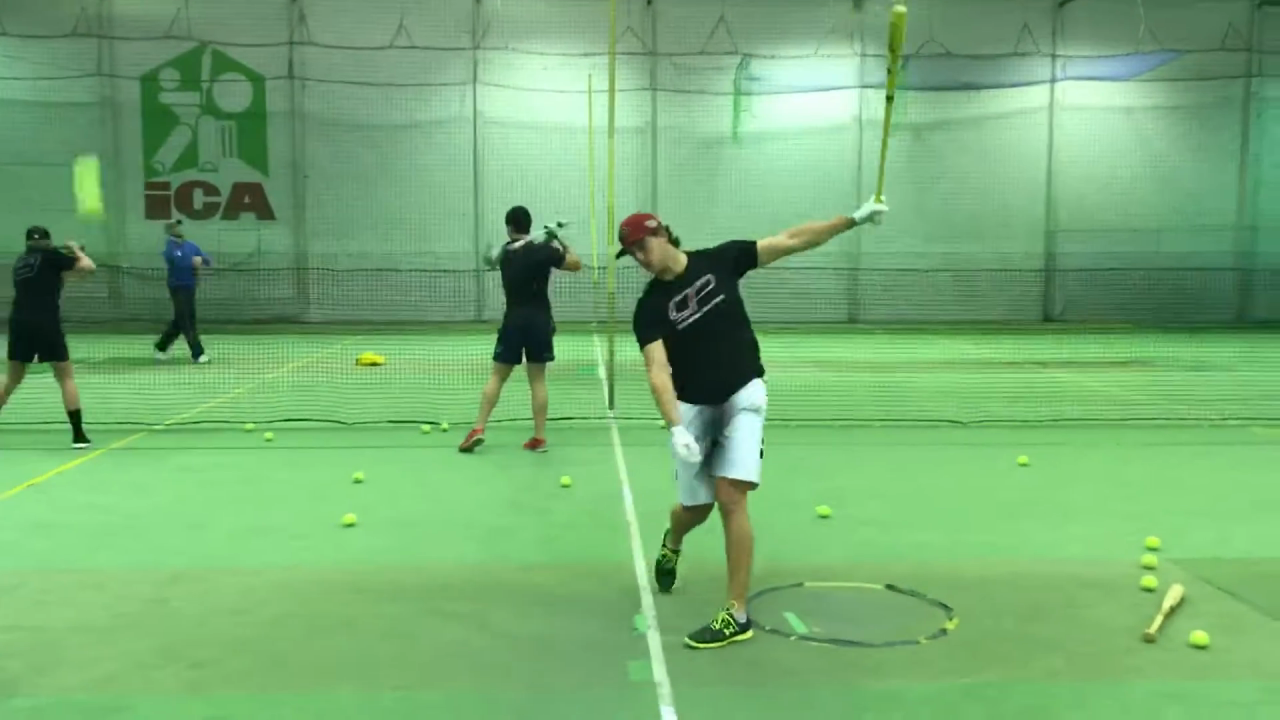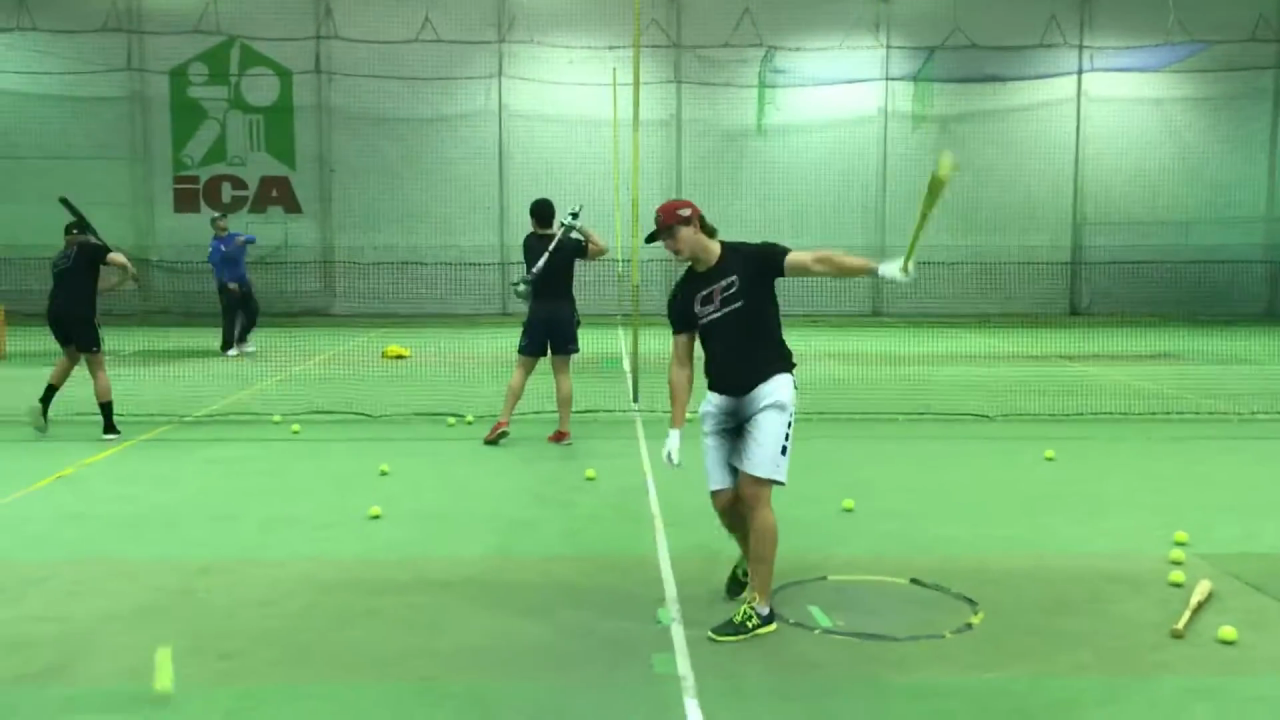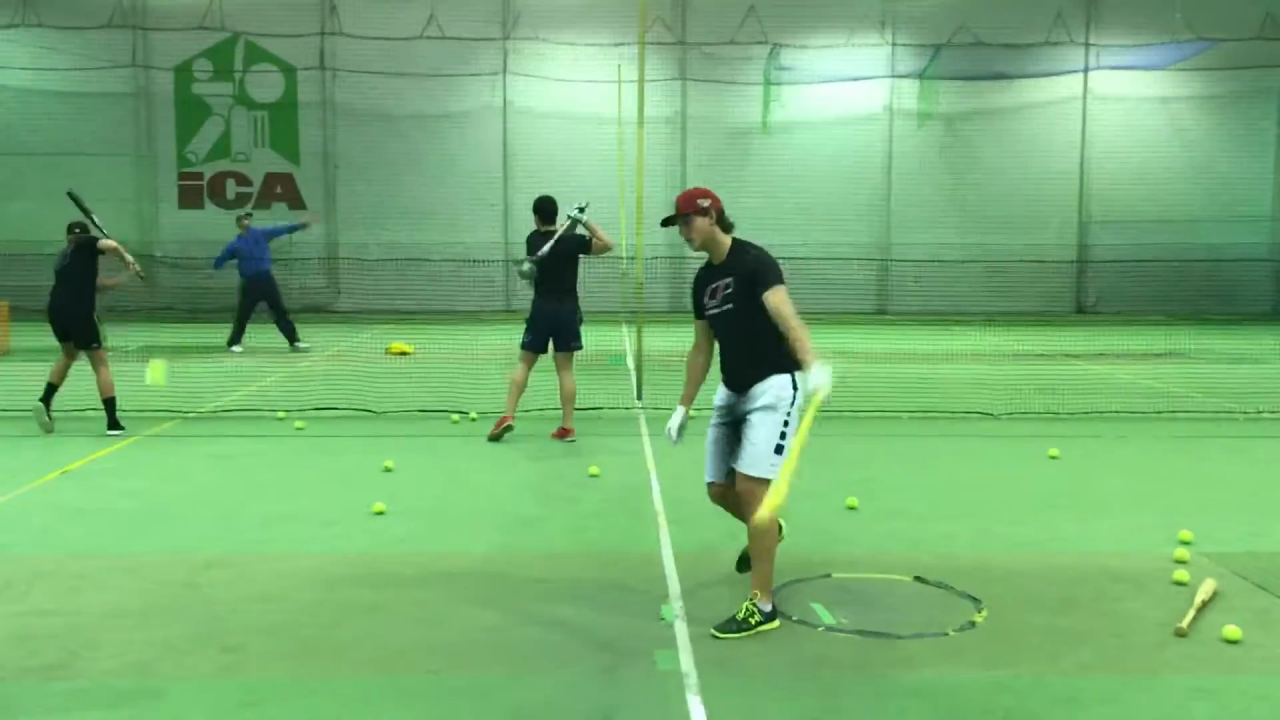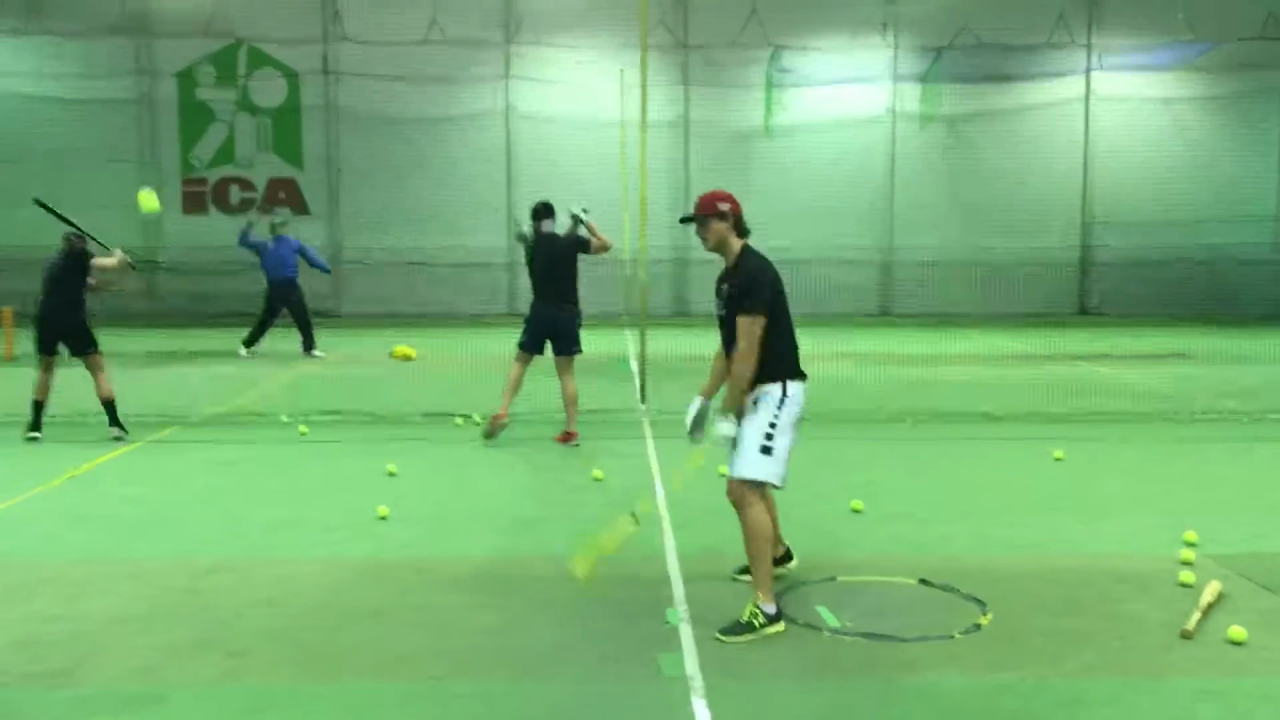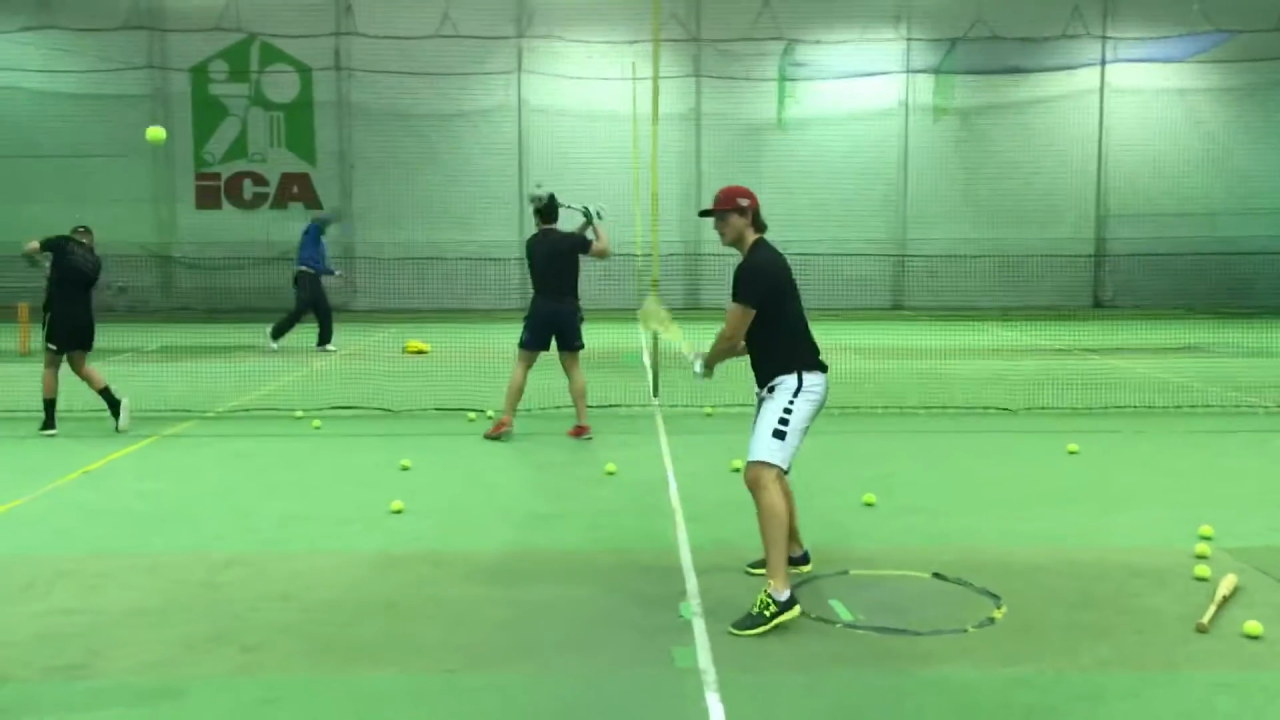
dt=0.2s
person 1, frame 1
left shoulder: (721, 259)
right shoulder: (649, 306)
left elbow: (789, 240)
right elbow: (658, 369)
left wrist: (853, 219)
right wrist: (675, 427)
left hip: (742, 396)
right hip: (693, 406)
left knee: (729, 497)
right knee: (694, 506)
left ankle: (737, 614)
right ankle: (671, 541)
person 1, frame 2
left shoulder: (752, 258)
right shoulder: (682, 295)
left elbow: (816, 261)
right elbow: (681, 363)
left wrist: (877, 268)
right wrist: (675, 427)
left hip: (770, 390)
right hip: (722, 398)
left knee: (754, 492)
right knee: (725, 499)
left ankle: (761, 607)
right ankle: (749, 554)
person 1, frame 3
left shoulder: (754, 261)
right shoulder: (703, 279)
left elbow: (785, 314)
right elbow: (702, 346)
left wrist: (812, 363)
right wrist: (683, 405)
left hip: (774, 386)
right hip: (732, 390)
left knee: (750, 487)
right knee: (720, 489)
left ankle: (763, 605)
right ankle: (764, 535)
person 1, frame 4
left shoulder: (753, 272)
right shoulder: (730, 275)
left elbow: (747, 352)
left wrist: (728, 414)
right wrist: (706, 402)
left hip: (776, 391)
right hip: (755, 394)
left knee: (743, 490)
right knee: (750, 484)
left ankle: (765, 607)
right ankle: (777, 551)
person 1, frame 5
left shoulder: (755, 266)
right shoulder: (761, 261)
left elbow: (732, 334)
left wrist: (707, 360)
right wrist: (719, 353)
left hip: (794, 382)
right hip: (785, 381)
left knee: (760, 476)
right knee: (769, 471)
left ankle: (779, 592)
right ankle: (791, 551)
person 2, frame 1
left shoulder: (507, 251)
right shoulder: (545, 253)
right elbow: (576, 264)
left wrist: (547, 239)
right wrist: (558, 238)
left hip: (513, 321)
right hip: (540, 321)
left knee: (497, 376)
right knee: (538, 380)
left ankle: (478, 429)
right ankle: (539, 437)
person 2, frame 2
left shoulder: (529, 242)
right shoulder: (569, 246)
right elbow: (602, 249)
left wrist: (567, 226)
right wrist: (579, 227)
left hip: (538, 314)
right hip: (564, 315)
left knee: (522, 369)
right knee: (562, 373)
left ankle: (503, 422)
right ankle: (563, 430)
person 2, frame 3
left shoulder: (533, 240)
right shoulder: (572, 241)
right elbow: (607, 245)
left wrist: (573, 223)
right wrist: (584, 221)
left hip: (541, 310)
right hip: (567, 311)
left knee: (524, 363)
right knee: (565, 369)
left ankle: (508, 415)
right ankle: (567, 427)
person 2, frame 4
left shoulder: (531, 245)
right shoulder: (570, 242)
right elbow: (605, 244)
left wrist: (575, 225)
right wrist: (585, 222)
left hip: (540, 314)
right hip: (566, 316)
left knee: (520, 363)
right knee: (566, 373)
left ankle: (502, 413)
right ankle: (571, 430)
person 2, frame 5
left shoulder: (532, 242)
right shoulder: (570, 240)
right elbow: (604, 251)
left wrist: (585, 226)
right wrist: (595, 224)
left hip: (540, 310)
right hip: (568, 311)
left knee: (522, 364)
right knee: (573, 368)
left ankle: (506, 420)
right ankle: (582, 425)
person 3, frame 1
left shoulder: (19, 263)
right shoulder: (51, 256)
right elbow: (89, 267)
left wrist: (69, 259)
right wrist: (77, 252)
left hip: (19, 323)
right hip: (45, 324)
right knee: (65, 378)
right ankle: (78, 435)
person 3, frame 2
left shoulder: (58, 258)
right shoulder: (88, 248)
right elbow: (118, 261)
left wrist: (118, 282)
right wrist: (128, 269)
left hip: (56, 313)
right hip: (81, 315)
left knee: (69, 356)
right knee: (98, 369)
left ankle: (44, 404)
right ankle: (109, 426)
person 3, frame 3
left shoulder: (64, 256)
right shoulder: (85, 245)
left elbow: (97, 284)
right elbow: (110, 245)
left wrist: (127, 275)
right wrist: (126, 257)
left hip: (56, 309)
right hip: (80, 312)
left knee: (68, 355)
right knee: (101, 365)
left ankle: (45, 402)
right ankle: (113, 422)
person 3, frame 4
left shoulder: (58, 260)
right shoulder: (79, 257)
left elbow: (88, 283)
right elbow: (102, 265)
left wrist: (116, 265)
right wrist: (117, 258)
left hip: (46, 318)
right hip: (73, 321)
left knee: (45, 369)
right knee: (98, 370)
left ankle: (35, 424)
right ankle: (115, 423)
person 3, frame 5
left shoulder: (62, 242)
right shoulder: (96, 261)
left elbow: (29, 249)
left wrist: (33, 258)
left hip: (58, 313)
right hip: (85, 317)
left knee: (50, 365)
right knee: (80, 366)
left ankle: (49, 421)
right ankle: (116, 404)
